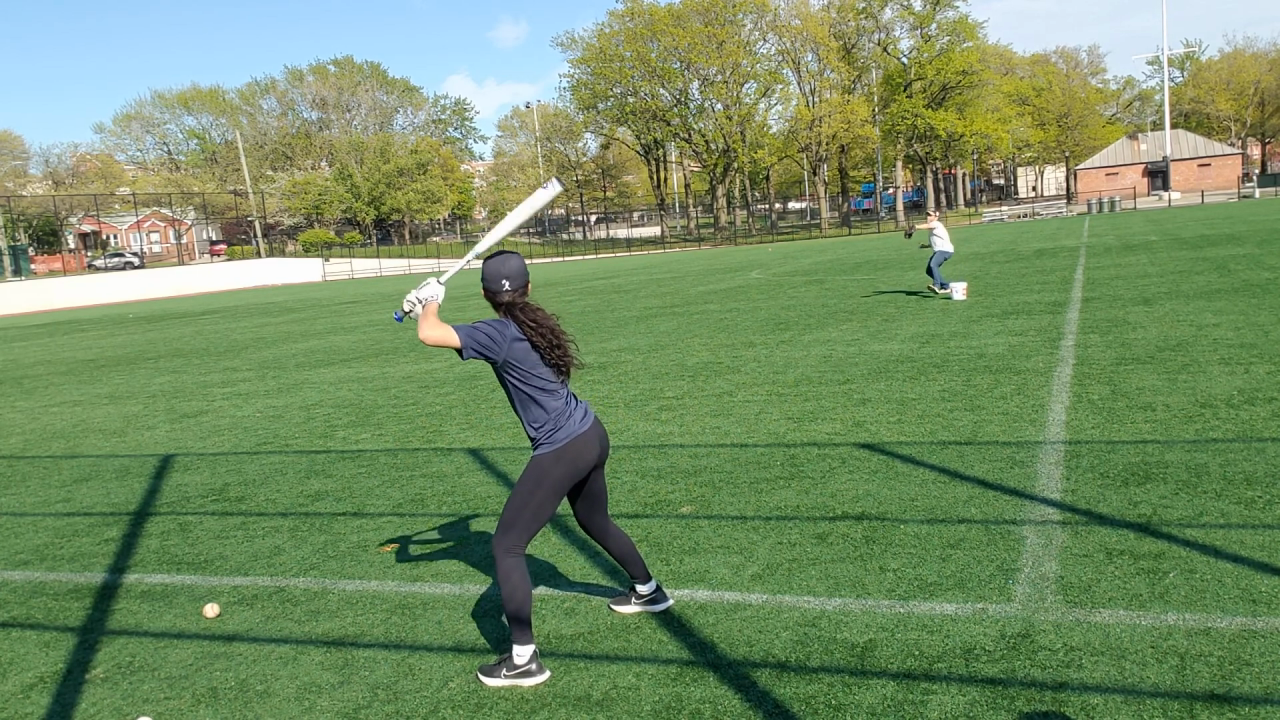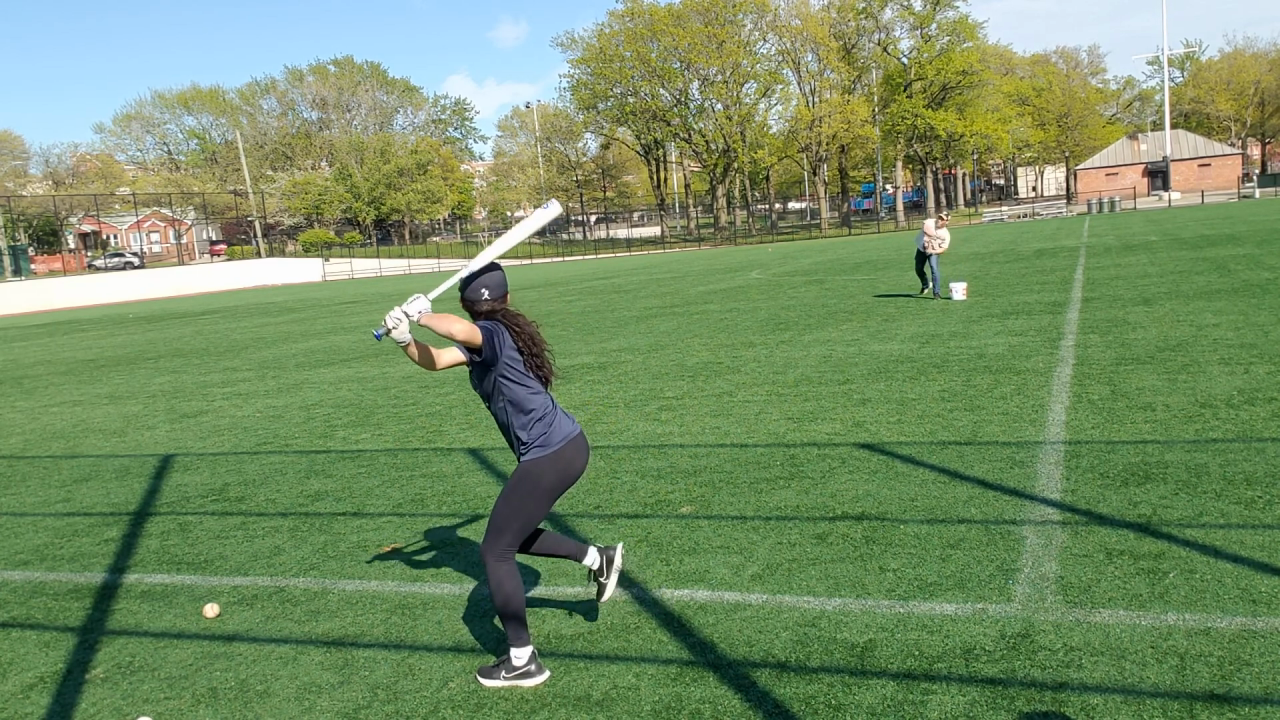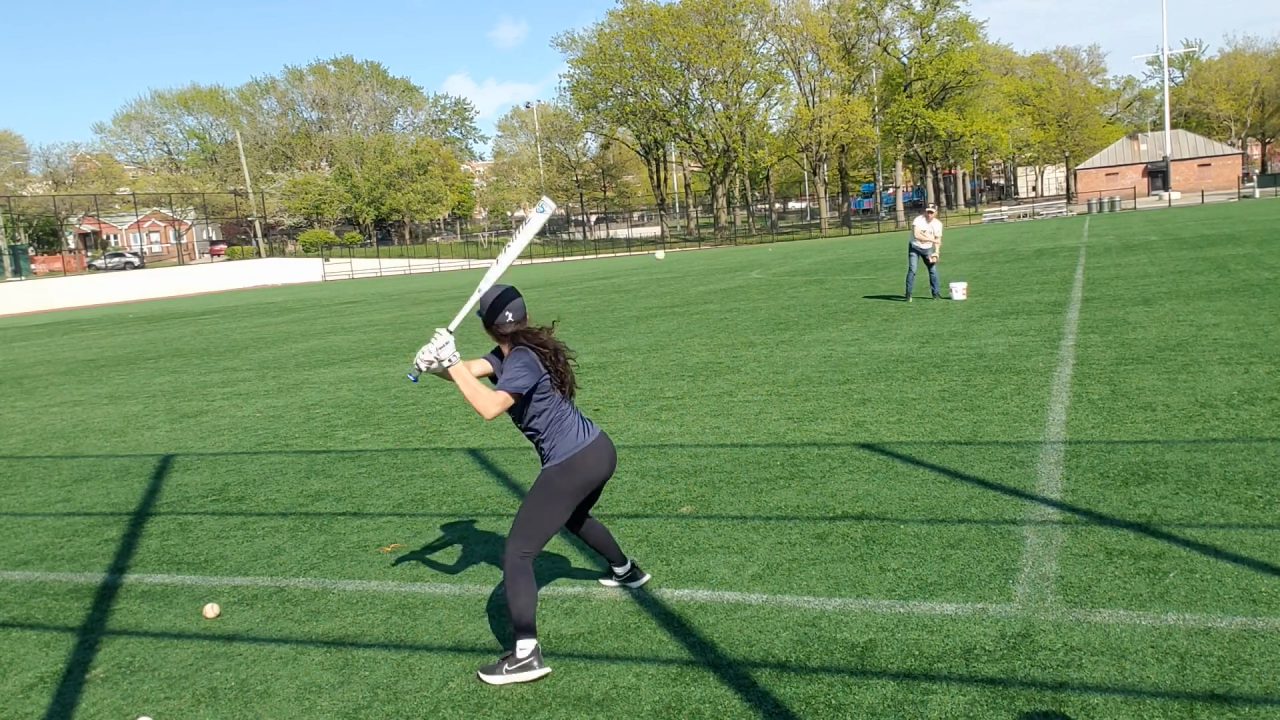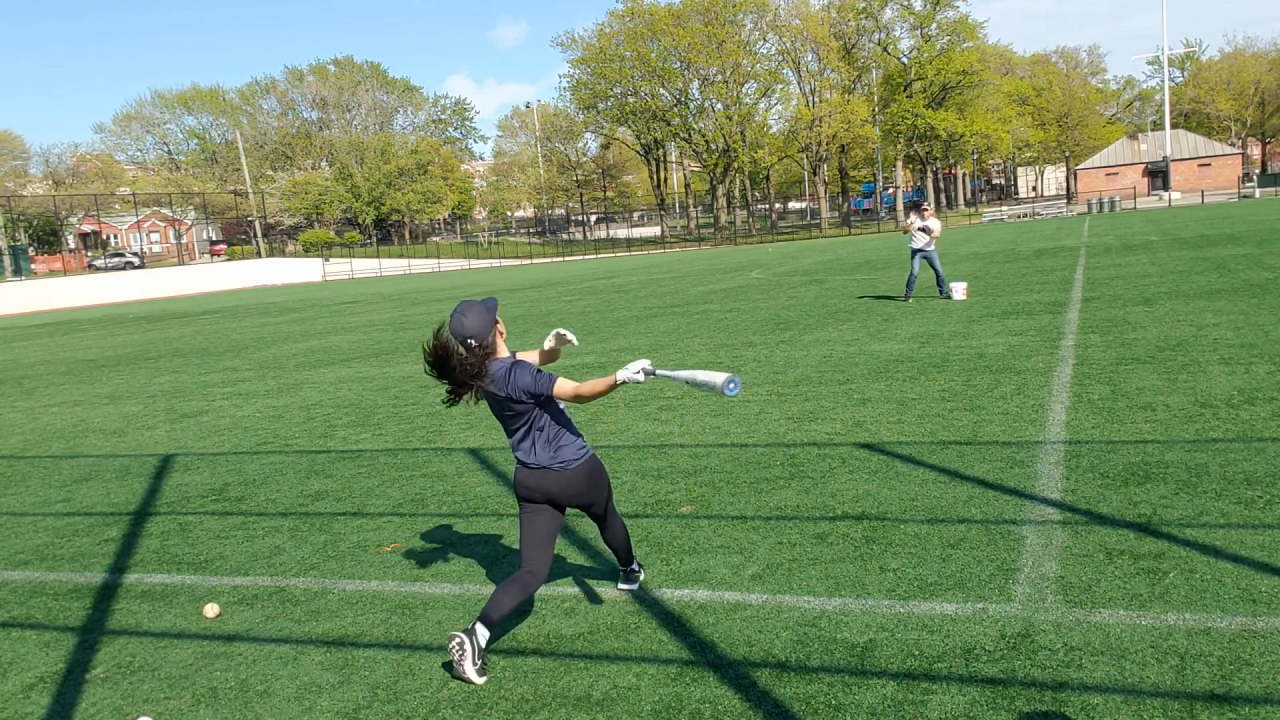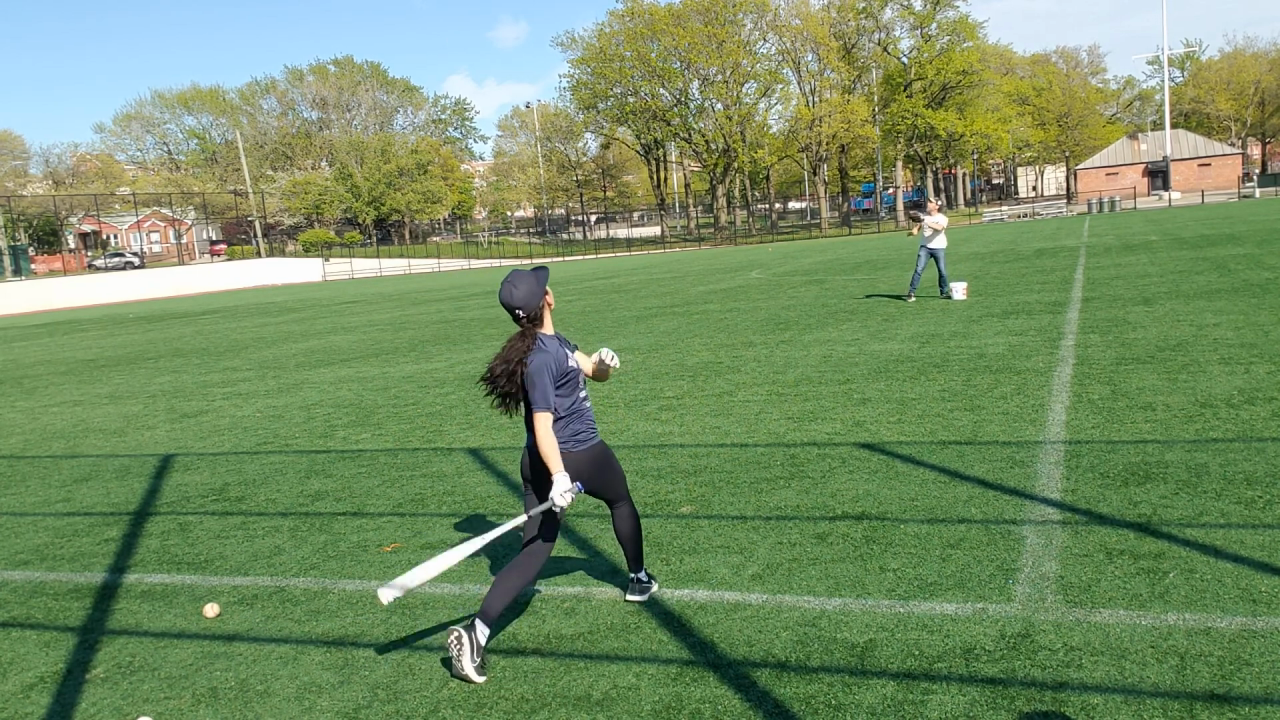
dt=0.4s
person 1, frame 1
left shoulder: (502, 333)
right shoulder: (531, 325)
left elbow: (429, 336)
right elbow: (467, 343)
left wrist: (431, 302)
right wrist: (427, 310)
left hip: (561, 453)
right hip: (591, 437)
left knee: (506, 546)
right knee: (596, 523)
left ankle: (524, 660)
right ankle: (648, 591)
person 1, frame 2
left shoulder: (493, 332)
right shoulder: (492, 334)
left elbow: (464, 330)
right elbow: (433, 360)
left wrist: (422, 314)
right wrist: (404, 338)
left hip: (549, 458)
right hip: (567, 445)
left knee: (495, 553)
right knee: (518, 537)
left ankle: (522, 661)
right ankle: (598, 558)
person 1, frame 3
left shoulder: (523, 361)
right shoulder: (518, 351)
left elbow: (489, 407)
right elbow: (475, 369)
left wrist: (449, 364)
right wrist: (438, 359)
left hip: (569, 466)
right hip: (599, 451)
left knee: (516, 555)
right knee: (578, 519)
left ankle: (526, 653)
right ankle: (626, 571)
person 1, frame 4
left shoulder: (490, 368)
right shoulder: (512, 373)
left elbow: (539, 357)
right elbow: (572, 393)
left wrist: (553, 340)
right wrist: (619, 377)
left hip: (531, 480)
right hip: (576, 471)
left knee: (532, 571)
right knee: (607, 517)
left ankle: (475, 635)
right ankle: (629, 570)
person 1, frame 5
left shoulder: (552, 342)
right shoulder: (540, 356)
left elbow: (591, 376)
right elbow: (541, 424)
left wrist: (602, 360)
right wrist: (561, 478)
left hip: (539, 461)
right hip: (580, 456)
left knee: (533, 551)
right knee: (622, 502)
left ankle: (475, 631)
right ankle: (638, 579)
